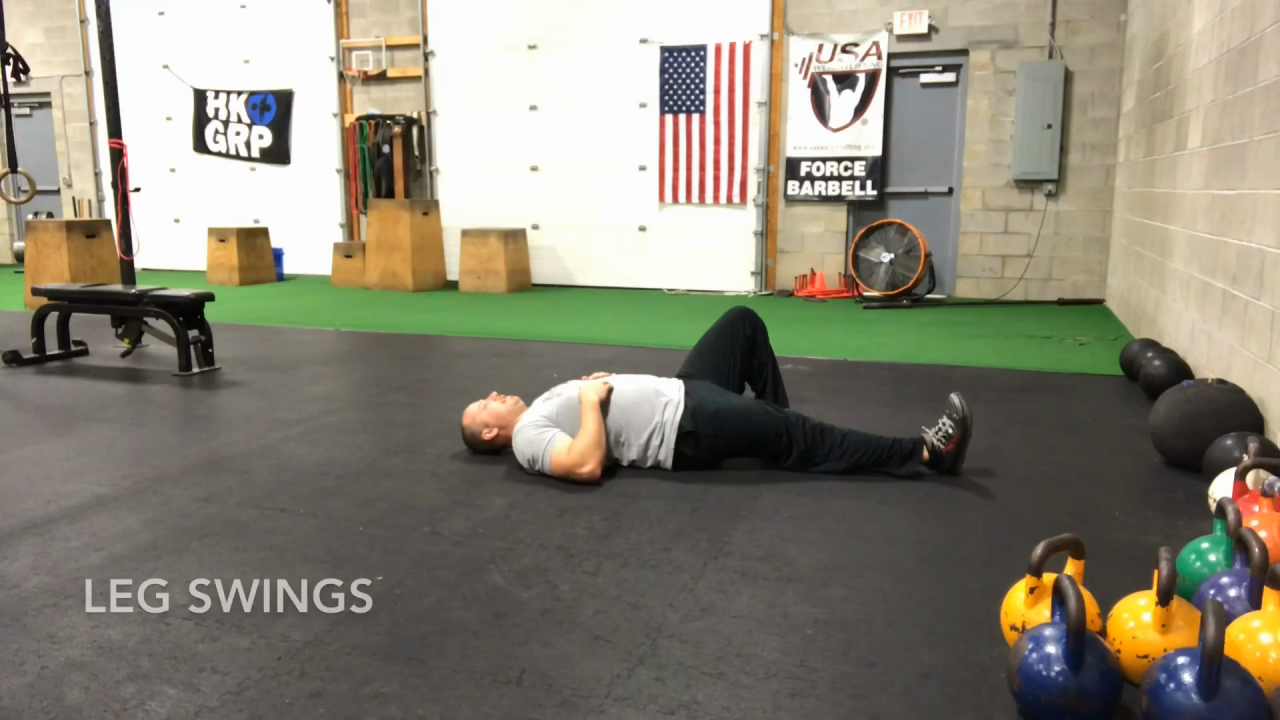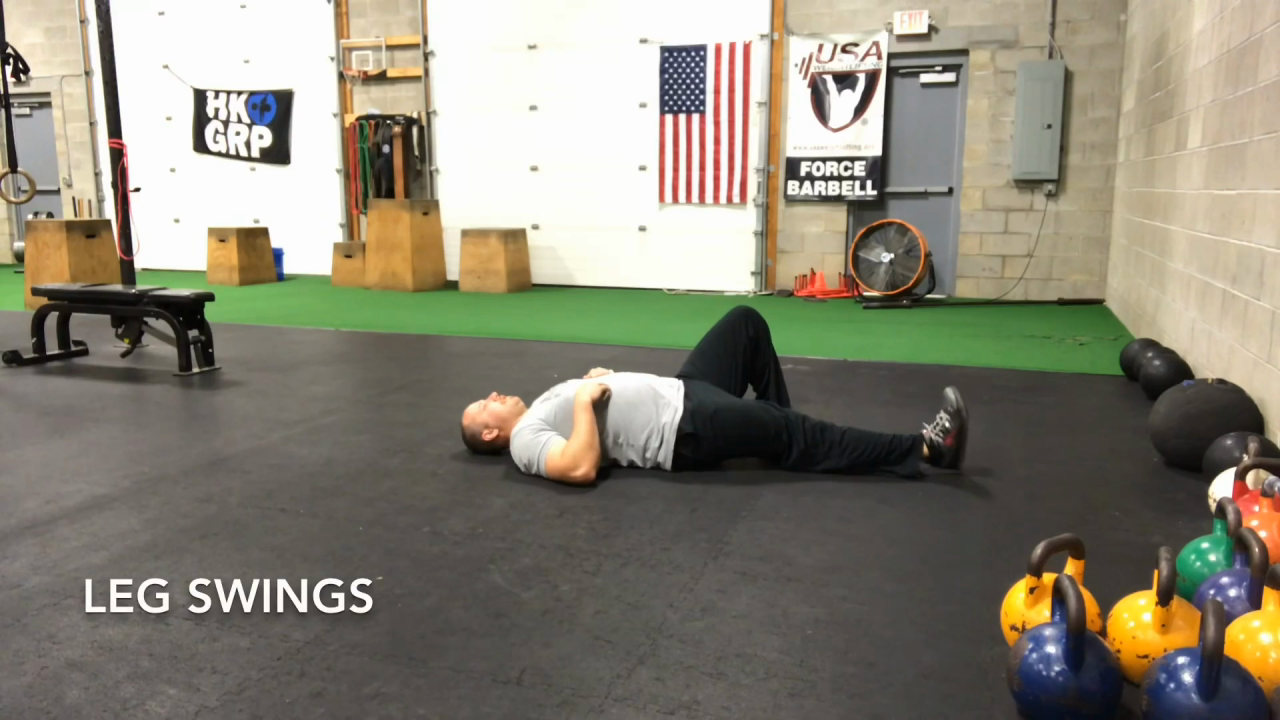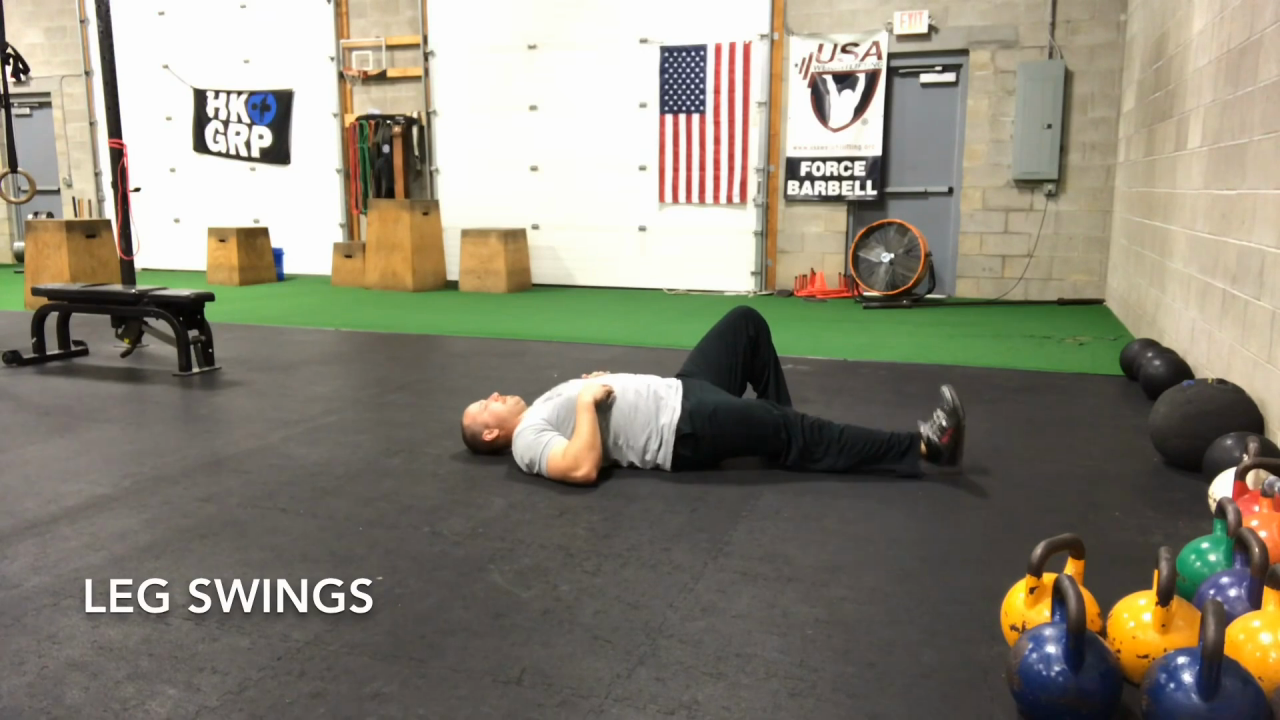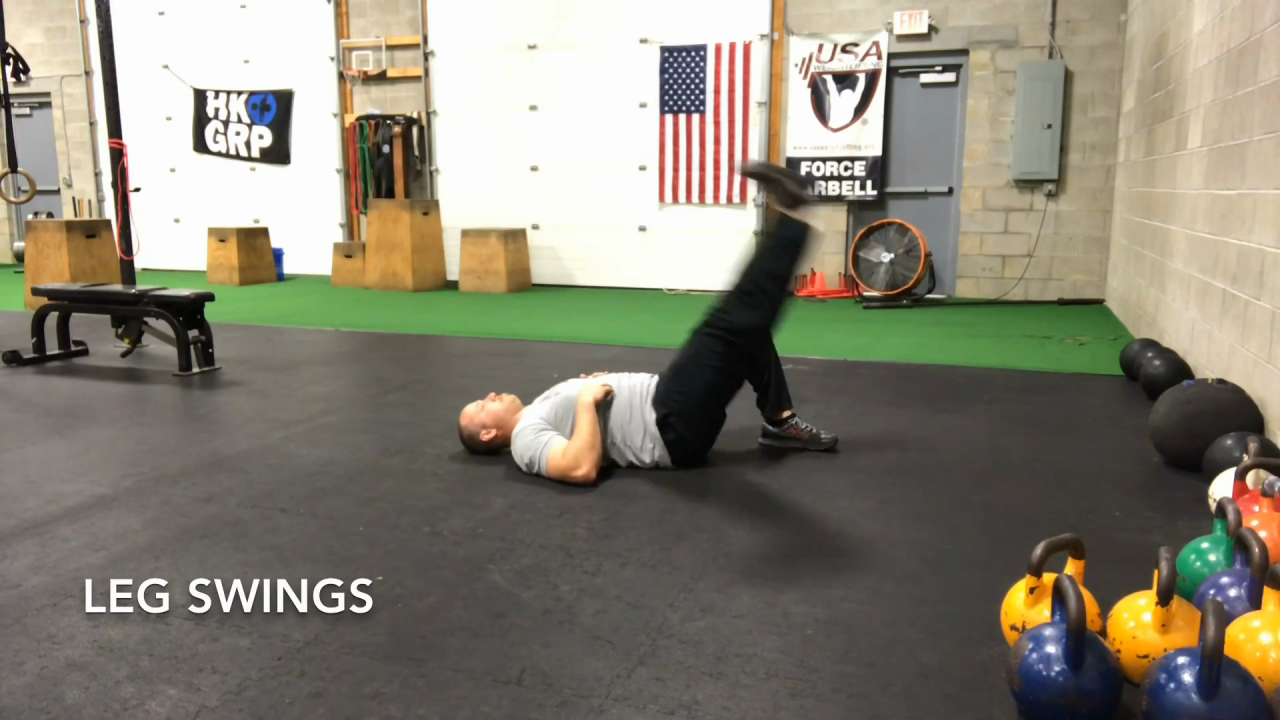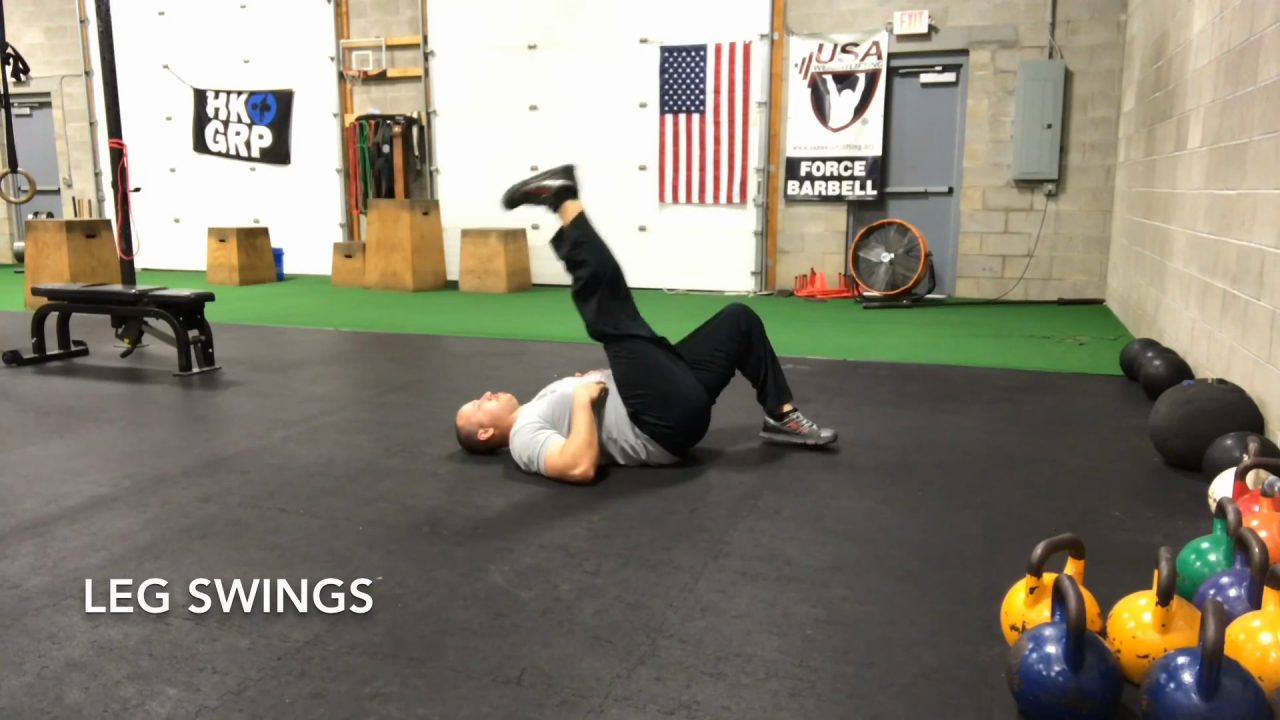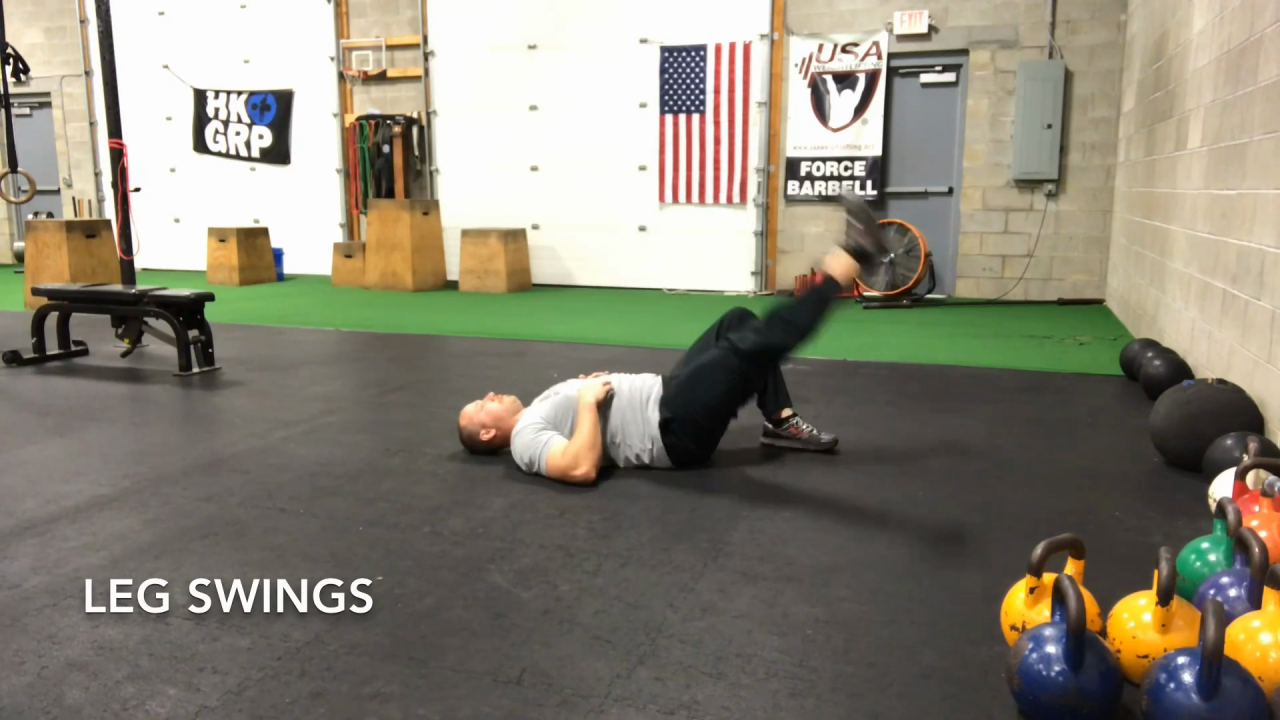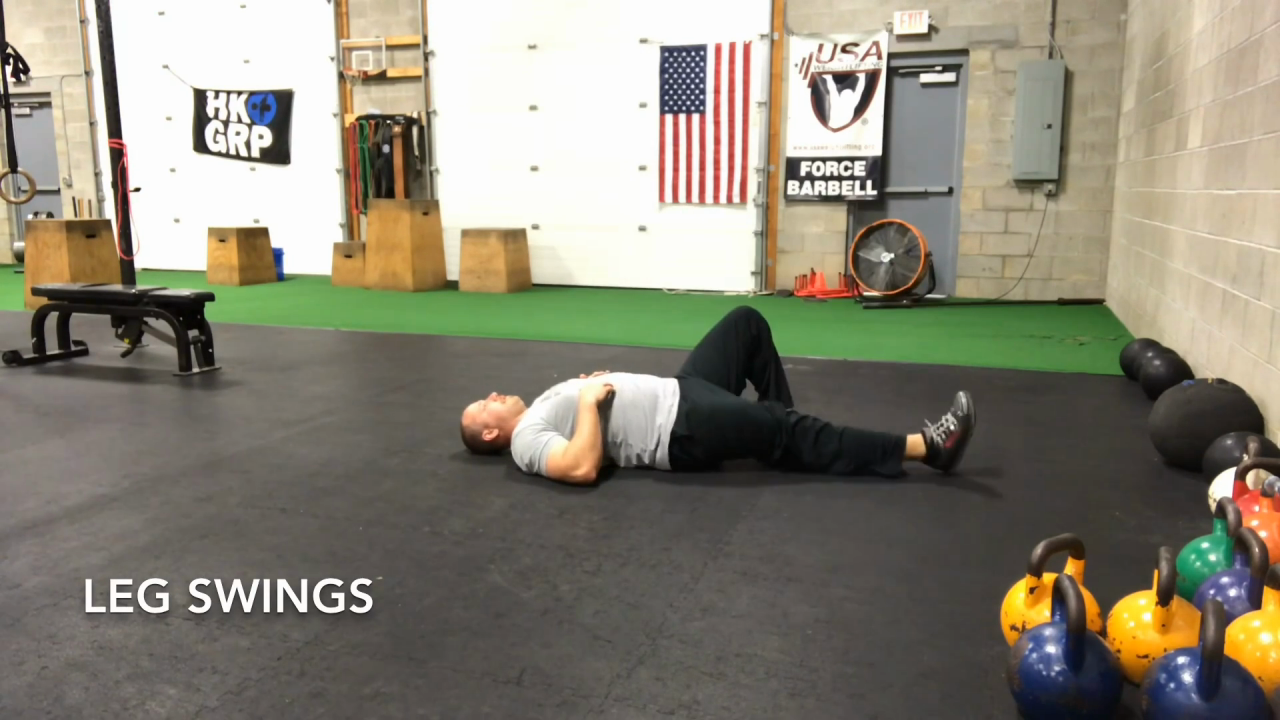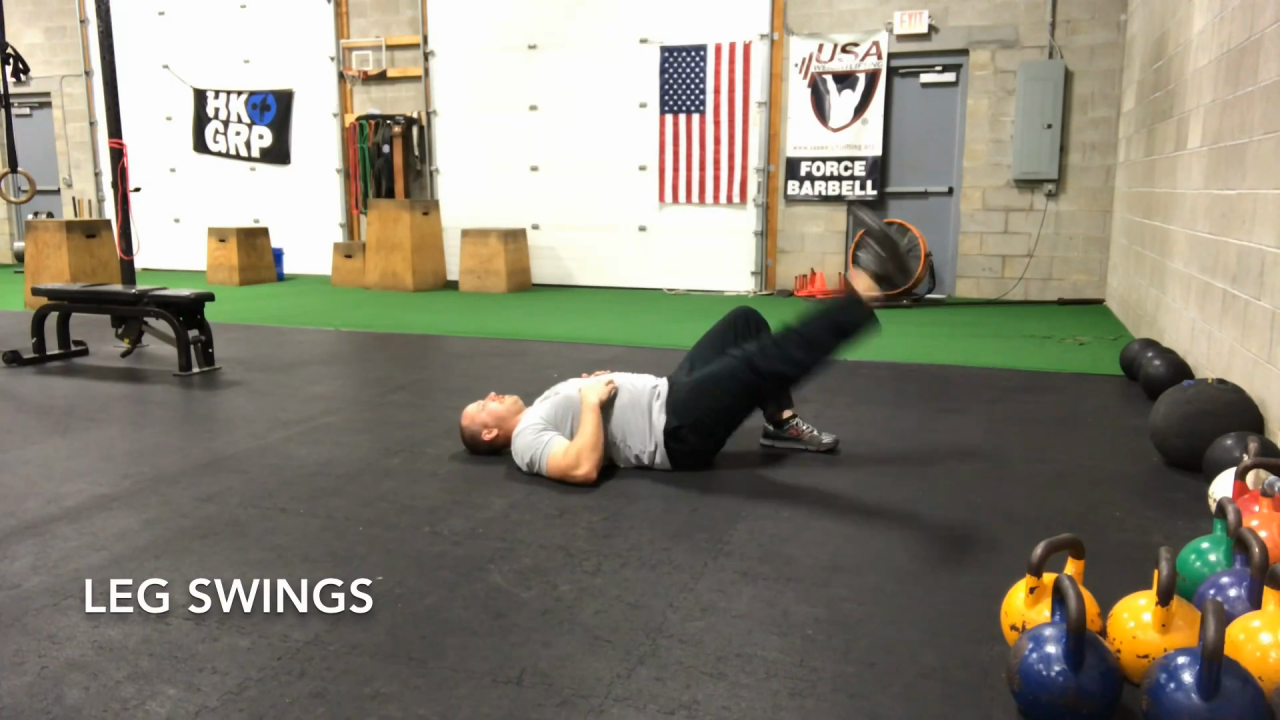
dt=0.5s
person 1, frame 1
left shoulder: (541, 408)
right shoulder: (528, 440)
right elbow: (588, 465)
left wrist: (592, 383)
right wrist: (591, 399)
left hip: (680, 392)
right hip: (686, 431)
left knee: (743, 323)
right knee: (795, 438)
left ankle: (775, 419)
right ankle: (925, 452)
person 1, frame 2
left shoulder: (542, 408)
right shoulder: (526, 441)
right elbow: (582, 468)
left wrist: (595, 380)
right wrist: (584, 401)
left hip: (681, 392)
right hip: (685, 432)
left knee: (746, 322)
right knee: (799, 439)
left ankle: (777, 414)
right ankle: (926, 448)
person 1, frame 3
left shoulder: (543, 408)
right shoulder: (528, 440)
right elbow: (583, 469)
left wrist: (596, 381)
right wrist: (587, 400)
left hip: (681, 393)
right hip: (685, 432)
left knee: (746, 322)
right knee: (793, 435)
left ankle: (778, 413)
right ankle: (922, 447)
person 1, frame 4
left shoulder: (537, 413)
right shoulder: (527, 440)
right elbow: (583, 468)
left wrist: (591, 385)
right wrist: (587, 401)
left hip: (664, 409)
right hip: (674, 431)
left knee: (746, 321)
right knee: (726, 329)
left ankle: (781, 423)
right ankle: (789, 215)
person 1, frame 5
left shoulder: (535, 410)
right shoulder: (524, 438)
right elbow: (581, 468)
left wrist: (589, 384)
right wrist: (583, 400)
left hip: (677, 400)
right hip: (669, 419)
left knee: (739, 320)
right knee: (610, 316)
left ankle: (782, 416)
person 1, frame 6
left shoulder: (536, 414)
right shoulder: (527, 437)
right elbow: (583, 467)
left wrist: (594, 382)
right wrist: (588, 400)
left hip: (658, 394)
right hip: (675, 430)
left knee: (738, 320)
right knee: (747, 346)
left ankle: (784, 423)
right ankle: (841, 270)
person 1, frame 7
left shoulder: (544, 406)
right shoulder: (527, 440)
right elbow: (583, 467)
left wrist: (590, 387)
right wrist: (589, 401)
left hip: (678, 394)
right hip: (682, 434)
left knee: (746, 323)
right knee: (791, 433)
left ankle: (782, 417)
right ankle: (925, 446)
person 1, frame 8
left shoulder: (542, 414)
right shoulder: (527, 439)
right elbow: (584, 467)
left wrist: (593, 387)
right wrist: (592, 402)
left hip: (668, 395)
right hip: (676, 433)
left knee: (743, 322)
right knee: (759, 361)
left ankle: (783, 426)
right ankle: (867, 287)
